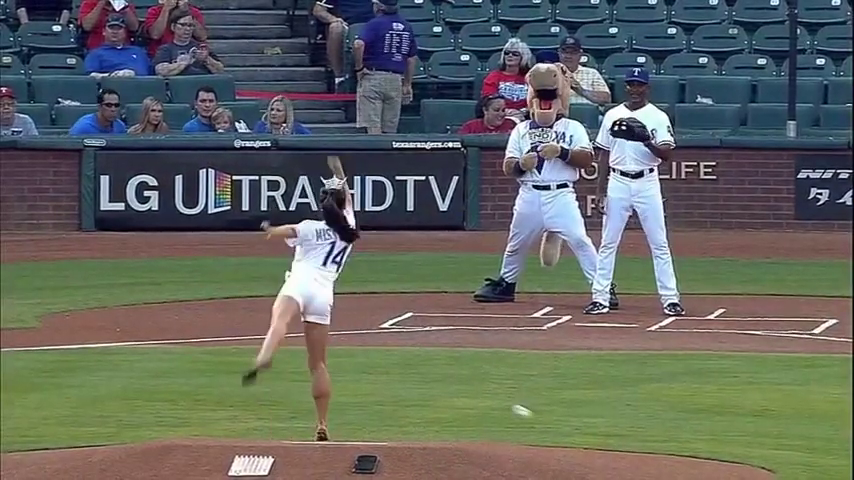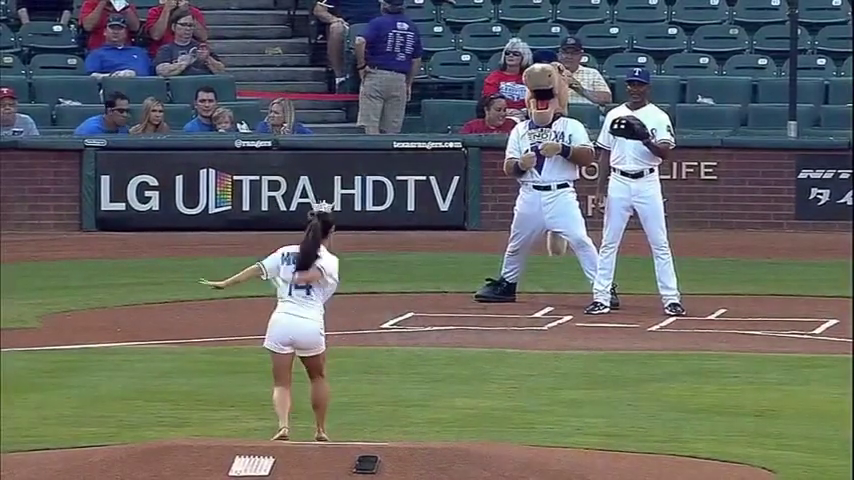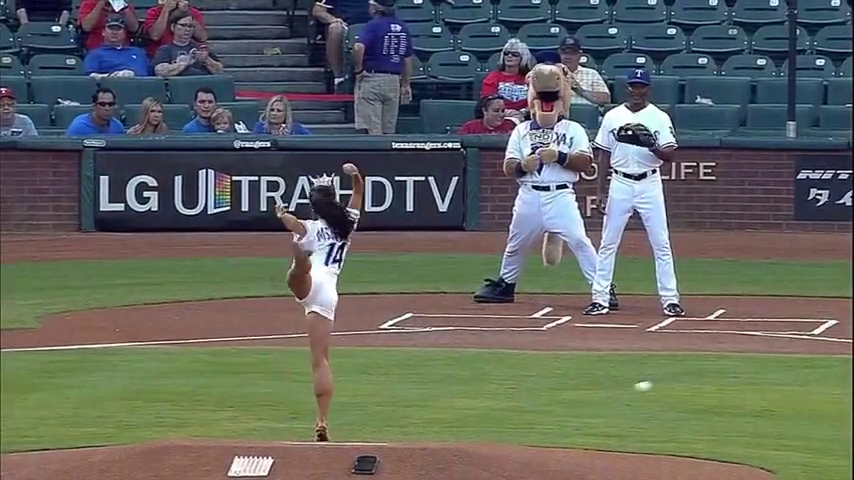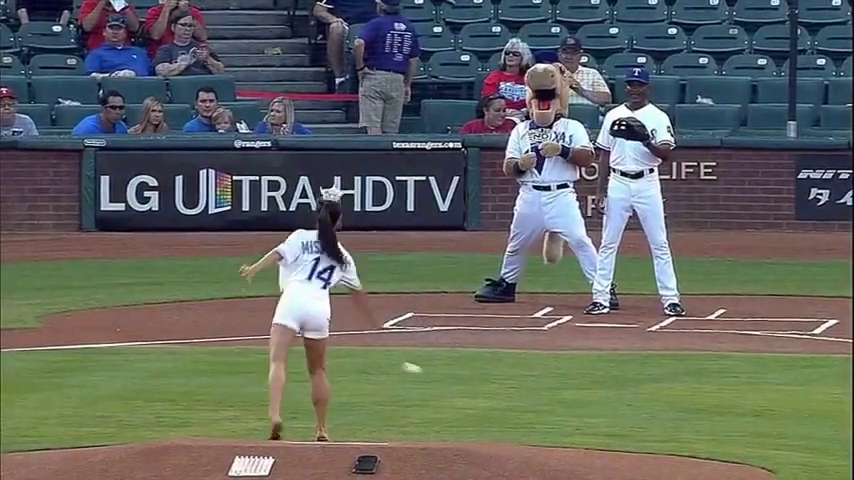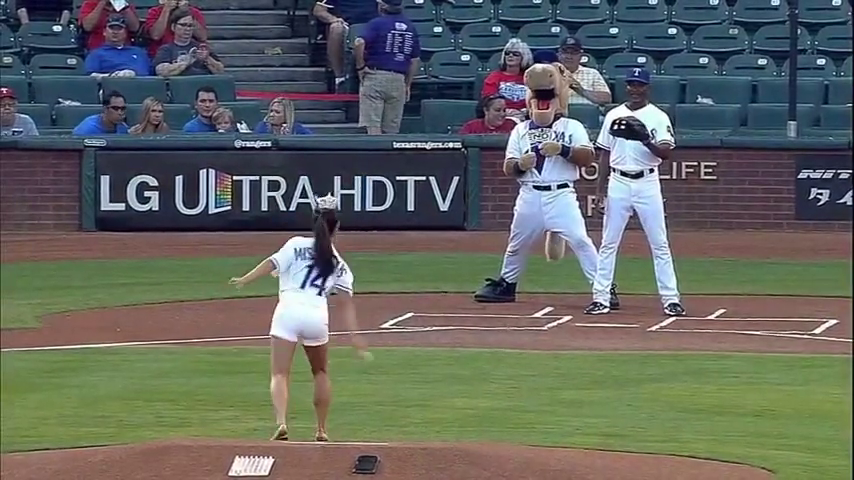
dt=0.4s
person 1, frame 1
left shoulder: (311, 228)
right shoulder: (347, 230)
left elbow: (289, 230)
right elbow: (346, 200)
left wrist: (271, 230)
right wrist: (339, 173)
left hip: (299, 284)
right hip: (323, 296)
right knee: (318, 364)
left ankle: (262, 360)
right ankle: (322, 425)
person 1, frame 2
left shoulder: (287, 252)
right shoulder: (329, 261)
left elbow: (258, 269)
right elbow: (313, 276)
left wrist: (226, 283)
left hip: (281, 323)
right hip: (310, 327)
left knee: (281, 384)
right knee: (318, 378)
left ankle: (283, 426)
right ankle: (321, 431)
person 1, frame 3
left shoulder: (310, 229)
right shoulder: (346, 224)
left elbow: (296, 224)
right elbow: (358, 194)
left wrist: (284, 215)
right wrist: (355, 174)
left hip: (308, 283)
right hip: (328, 294)
right knee: (320, 361)
right ankle: (322, 423)
person 1, frame 4
left shoulder: (301, 237)
right shoulder: (342, 255)
left elbow: (277, 254)
right elbow: (358, 294)
left wrist: (253, 269)
right wrist: (372, 319)
left hip: (293, 303)
right hip: (319, 310)
left knee: (277, 362)
right knee: (317, 372)
left ankle: (275, 417)
right ankle: (321, 430)
person 1, frame 5
left shoulder: (296, 244)
right shoulder: (339, 264)
left elbow: (271, 263)
right elbow: (346, 305)
left wrist: (245, 279)
right wrist: (357, 339)
left hip: (288, 312)
right hip: (316, 318)
left knee: (279, 375)
right knee: (320, 374)
left ankle: (281, 424)
right ankle: (321, 431)
person 2, frame 1
left shoulder: (658, 117)
right shoulder: (612, 115)
left elbow: (667, 154)
right elbow: (604, 154)
left wrist: (648, 142)
right wrist: (600, 189)
left hip: (647, 184)
right hip: (618, 184)
left knee: (659, 244)
right knee: (608, 243)
left ankle: (670, 298)
right ankle: (600, 298)
person 2, frame 2
left shoulder: (659, 117)
right shoulder: (613, 115)
left elbow: (665, 152)
right elbow: (606, 154)
left wrist: (646, 140)
right wrist: (600, 189)
left hip: (647, 183)
right hip: (618, 183)
left knee: (660, 243)
right knee: (608, 243)
left ankle: (671, 298)
right ankle: (600, 298)
person 2, frame 3
left shoulder: (660, 117)
right shoulder: (612, 116)
left elbow: (670, 156)
right elbow: (604, 156)
left wrist: (653, 147)
right wrist: (600, 190)
left hip: (649, 185)
right hip: (620, 185)
left knee: (661, 244)
right knee: (608, 244)
left ankle: (670, 299)
right ankle: (600, 299)
person 2, frame 4
left shoulder: (659, 117)
right shoulder: (613, 116)
left elbow: (667, 154)
right elbow: (605, 155)
left wrist: (647, 142)
right wrist: (600, 190)
left hip: (647, 184)
right hip: (618, 184)
left knee: (659, 244)
right knee: (608, 243)
left ankle: (670, 299)
right ankle: (600, 298)
person 2, frame 5
left shoulder: (659, 117)
right shoulder: (613, 115)
left elbow: (666, 153)
right elbow: (605, 154)
left wrist: (647, 141)
right wrist: (600, 189)
left hip: (647, 184)
right hip: (618, 184)
left knee: (659, 244)
right knee: (608, 243)
left ankle: (670, 298)
right ankle: (600, 298)
person 3, frame 1
left shoulder: (572, 126)
right shoulder: (521, 128)
left elbow: (587, 158)
right elbow: (508, 167)
left wrist: (561, 150)
right wrist: (520, 163)
left hip: (560, 195)
right hip: (529, 195)
left knee: (579, 239)
right knee: (516, 243)
left ankle: (603, 288)
right ankle: (504, 285)
person 3, frame 2
left shoulder: (571, 126)
right shoulder: (521, 129)
left elbow: (587, 156)
right elbow: (508, 167)
left wrist: (562, 148)
right wrist: (520, 164)
left hip: (561, 196)
right hip: (529, 196)
left knee: (579, 240)
right knee: (517, 244)
right ankle: (506, 285)
person 3, frame 3
left shoulder: (573, 128)
right shoulder: (521, 130)
left elbow: (586, 162)
right elbow: (508, 168)
left wrist: (559, 156)
right wrist: (522, 165)
left hip: (560, 196)
right hip: (528, 196)
left knee: (578, 241)
right knee: (516, 244)
right ankle: (504, 285)
person 3, frame 4
left shoulder: (572, 126)
right shoulder: (521, 129)
left elbow: (587, 157)
right elbow: (508, 167)
left wrist: (562, 150)
right wrist: (520, 164)
left hip: (561, 196)
right hip: (529, 196)
left knee: (579, 240)
right knee: (517, 243)
right ankle: (505, 285)
person 3, frame 5
left shoulder: (572, 126)
right shoulder: (521, 130)
left elbow: (588, 157)
right elbow: (508, 167)
left wrist: (562, 150)
right wrist: (520, 165)
left hip: (560, 195)
right hip: (529, 196)
left knee: (580, 240)
right knee: (517, 244)
left ankle: (604, 289)
right ankle: (505, 285)
person 4, frame 1
left shoulder: (375, 23)
right shoulder: (406, 26)
left elbow: (358, 44)
right elbow: (412, 58)
left wrist: (359, 67)
right wrist: (407, 84)
left hip: (373, 77)
right hip: (396, 80)
left knee: (373, 126)
right knee: (390, 130)
person 4, frame 2
left shoulder: (379, 22)
right shoulder: (412, 27)
left elbow: (360, 42)
right elbow: (416, 60)
left wrist: (361, 65)
right wrist: (408, 84)
left hip: (376, 76)
right hip: (399, 80)
left knee: (371, 125)
right knee: (392, 130)
person 4, frame 3
left shoulder: (374, 25)
right shoulder: (403, 27)
left elbow: (358, 47)
right elbow: (408, 59)
left wrist: (358, 70)
right wrist: (405, 84)
left hip: (372, 79)
right hip: (393, 81)
left knee: (374, 128)
right knee: (388, 131)
person 4, frame 4
left shoulder: (377, 23)
right shoulder: (409, 27)
left elbow: (359, 43)
right elbow: (414, 59)
left wrist: (360, 67)
right wrist: (407, 84)
left hip: (374, 77)
right hip: (397, 80)
left knee: (373, 126)
right knee: (391, 130)
person 4, frame 5
left shoulder: (377, 23)
right shoulder: (410, 27)
left elbow: (359, 43)
right elbow: (415, 59)
left wrist: (360, 66)
right wrist: (407, 84)
left hip: (375, 77)
right hip: (398, 80)
left knee: (373, 125)
right knee: (391, 130)
